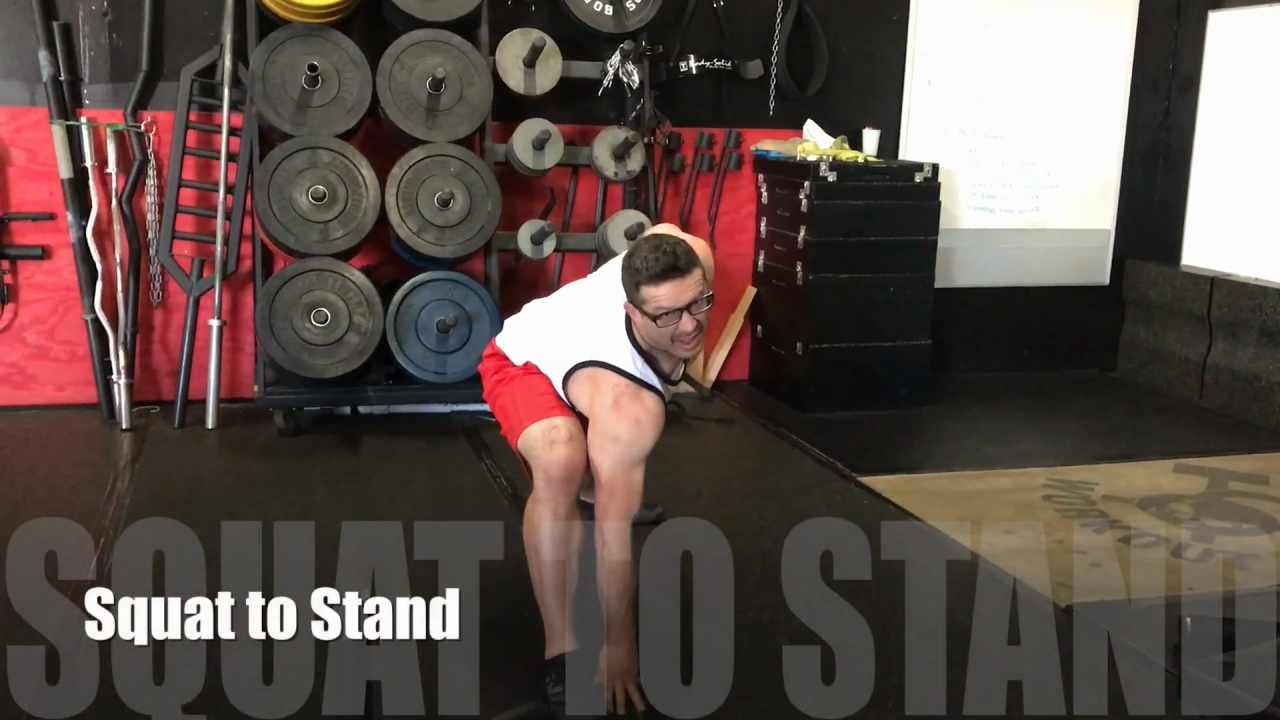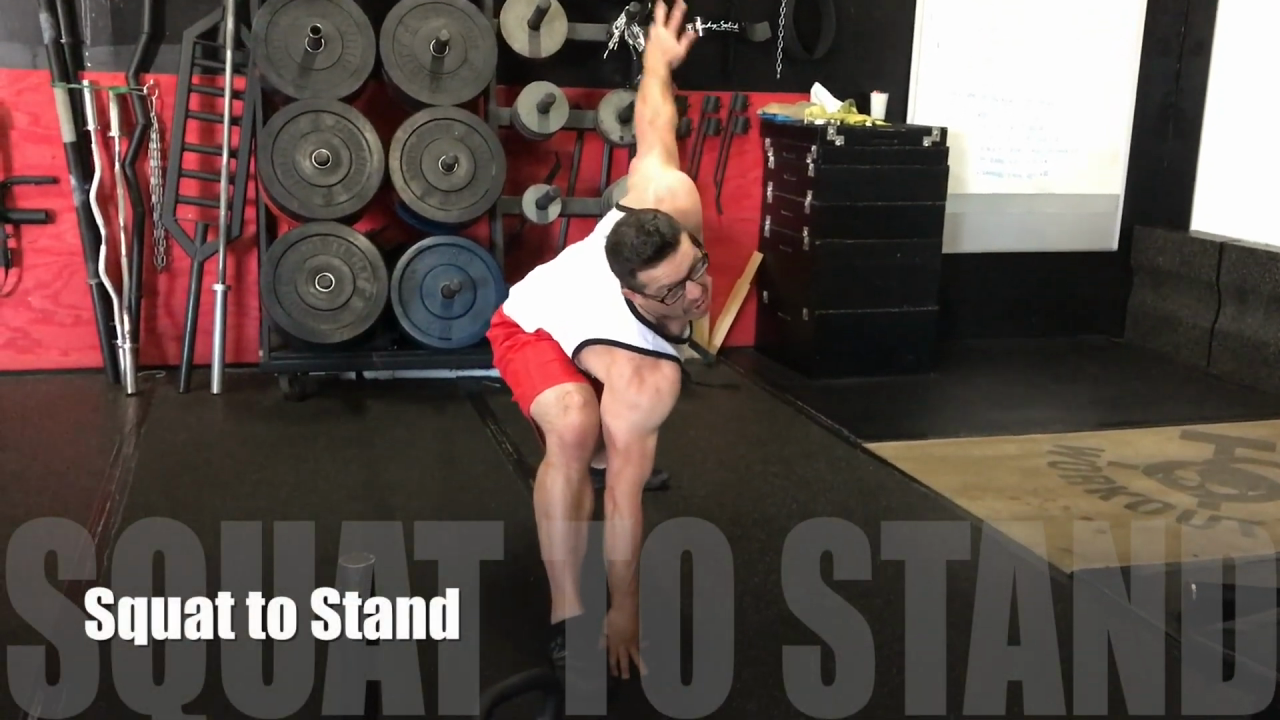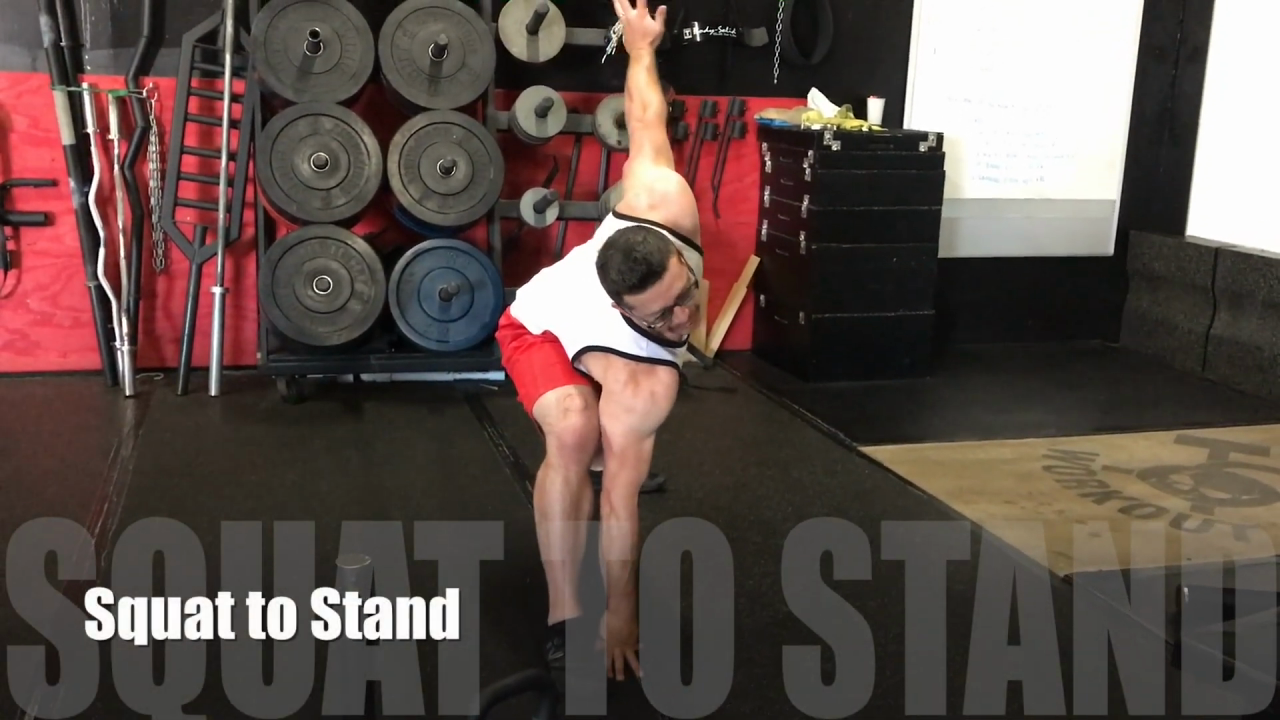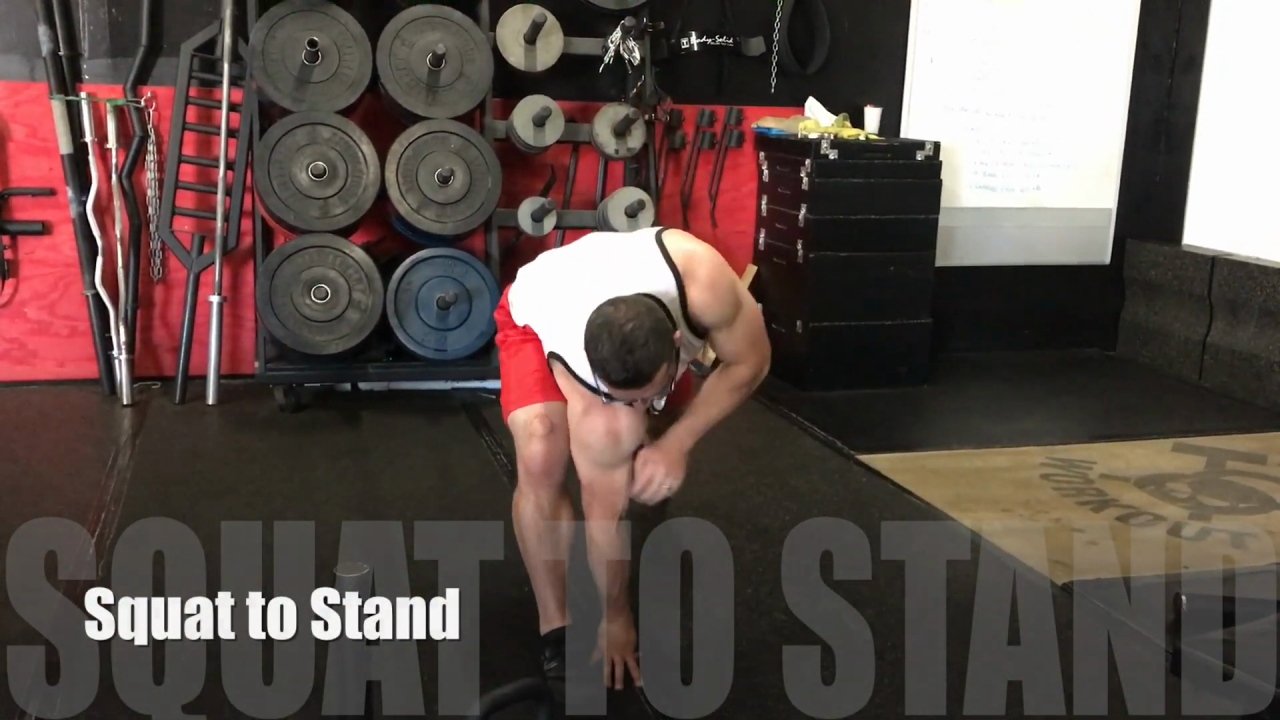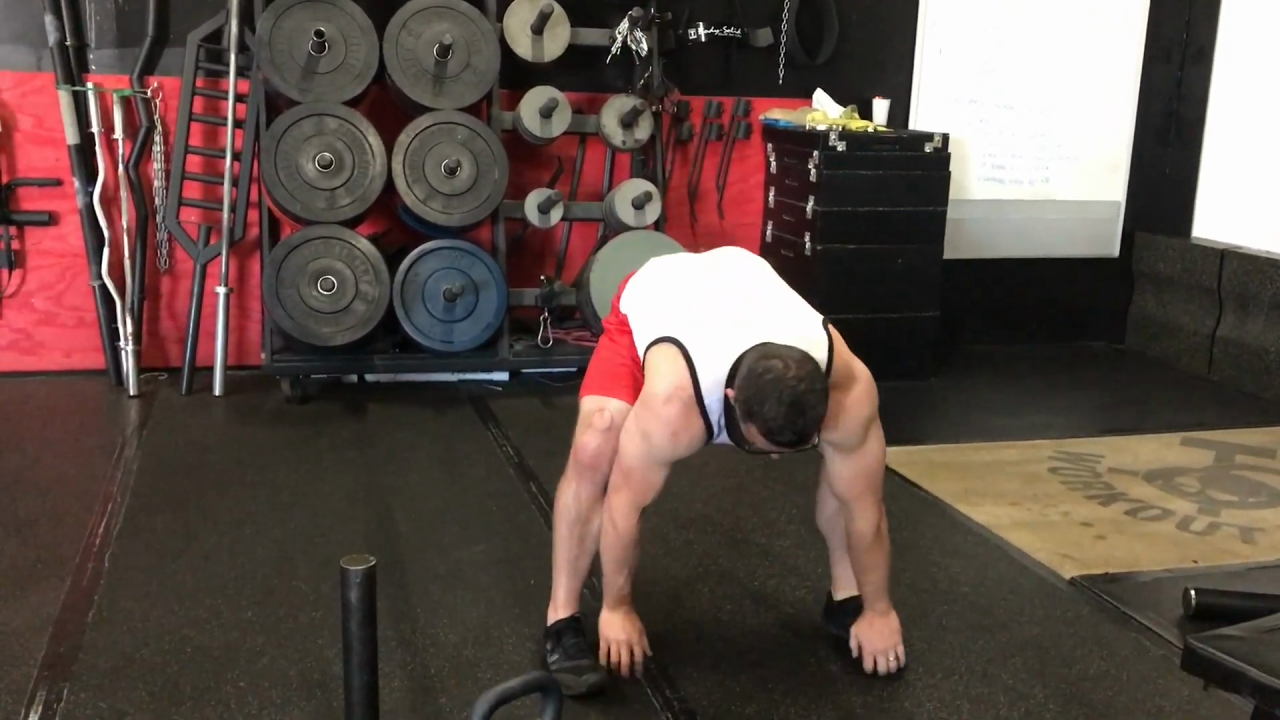
dt=1s
person 1, frame 1
left shoulder: (690, 258)
right shoulder: (625, 401)
left elbow: (661, 230)
right elbow: (613, 529)
right wrist: (620, 647)
left hip: (571, 331)
right hip: (524, 360)
right knee: (561, 463)
left ankle: (595, 480)
right ankle: (562, 652)
person 1, frame 2
left shoulder: (668, 201)
right shoulder: (645, 373)
left elbow: (653, 125)
right elbow: (623, 495)
left wrist: (659, 59)
right wrist: (624, 613)
left hip: (569, 296)
right hip: (530, 325)
left knee: (621, 436)
right knee: (575, 431)
left ankle: (605, 441)
right ankle: (568, 614)
person 1, frame 3
left shoulder: (665, 210)
right shoulder: (643, 379)
left elbow: (645, 127)
right elbow: (618, 497)
right wrist: (621, 616)
left hip: (575, 296)
right hip: (538, 326)
left knee: (624, 437)
right knee: (576, 435)
right ankle: (565, 616)
person 1, frame 4
left shoulder: (698, 278)
right shoulder: (590, 394)
left elbow: (749, 361)
right elbow: (604, 512)
left wrist: (674, 445)
right wrist: (616, 621)
right hip: (536, 311)
left knee: (686, 426)
right knee: (540, 459)
right ankle: (555, 626)
person 1, frame 5
left shoulder: (848, 388)
right shoulder: (675, 399)
left elbow: (864, 506)
right elbow: (624, 501)
left wrist: (878, 610)
right wrist: (617, 607)
left knee: (852, 454)
right knee: (594, 451)
left ankle: (844, 599)
right ankle: (562, 619)
